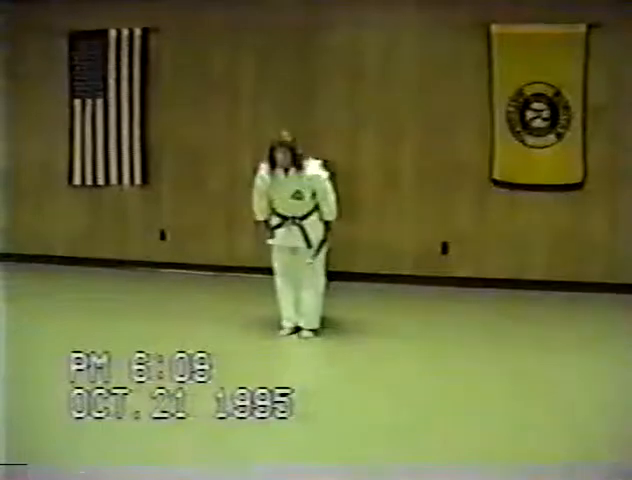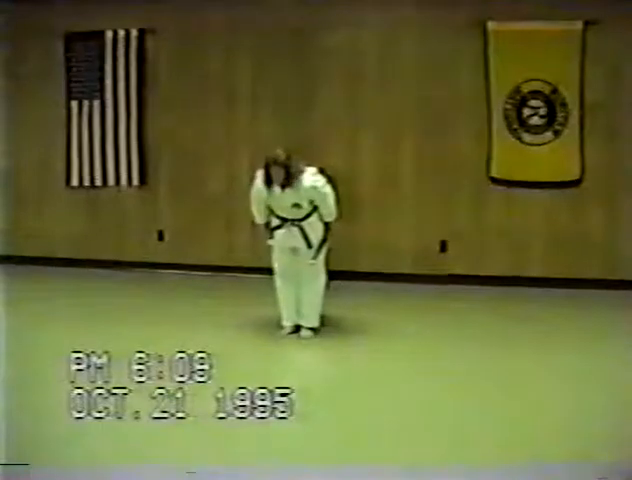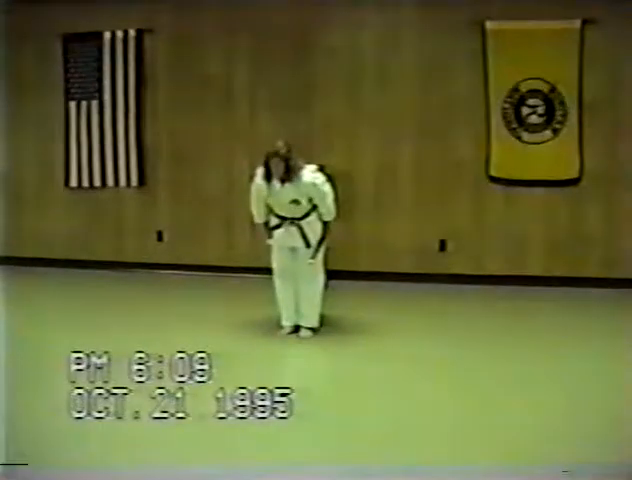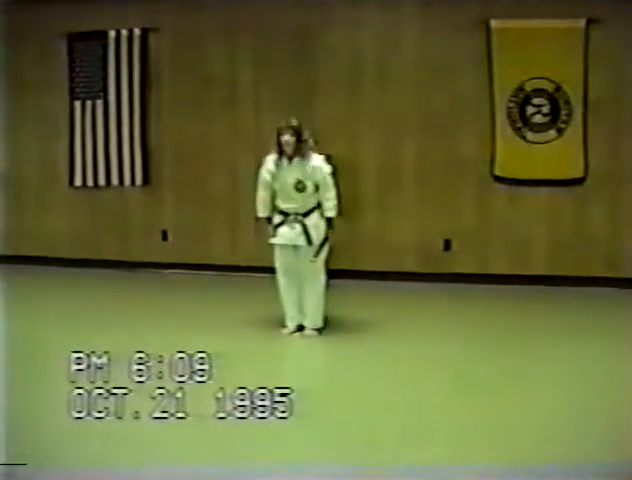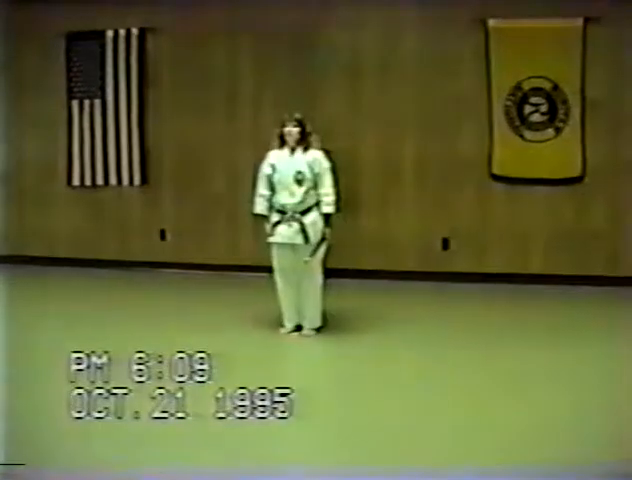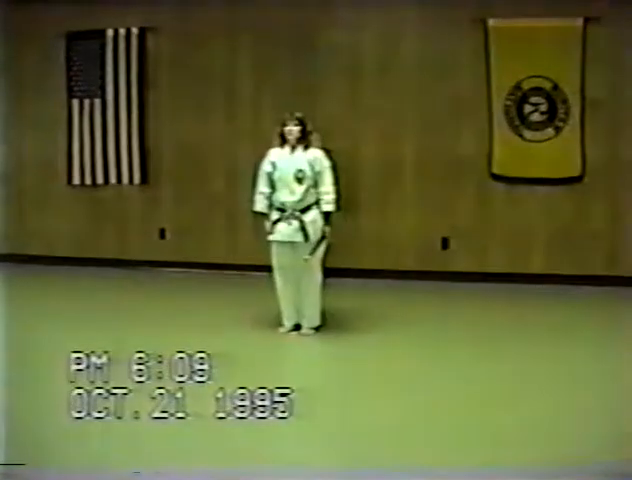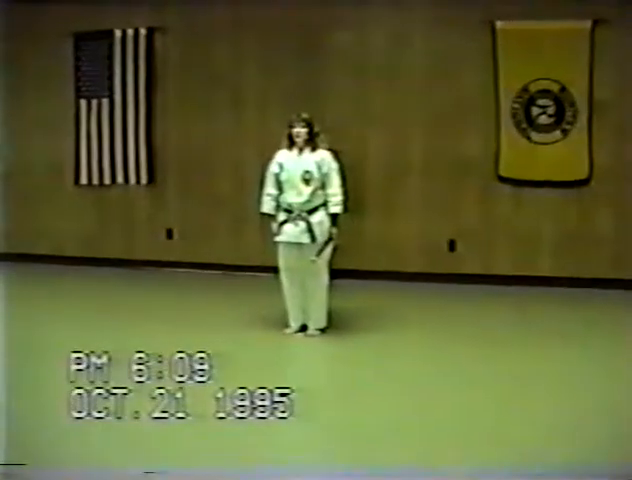
dt=0.3s
person 1, frame 1
left shoulder: (313, 171)
right shoulder: (265, 173)
left elbow: (327, 199)
right elbow: (260, 200)
left wrist: (327, 227)
right wrist: (266, 225)
left hip: (309, 225)
right hip: (282, 226)
left knee: (311, 274)
right knee: (283, 273)
left ankle: (309, 323)
right ankle: (289, 321)
person 1, frame 2
left shoulder: (309, 183)
right shoulder: (261, 185)
left elbow: (327, 202)
right elbow: (258, 206)
left wrist: (327, 226)
right wrist: (266, 227)
left hip: (310, 227)
right hip: (282, 228)
left knee: (311, 273)
right knee: (283, 273)
left ankle: (309, 322)
right ankle: (290, 321)
person 1, frame 3
left shoulder: (309, 179)
right shoulder: (261, 181)
left elbow: (326, 201)
right elbow: (258, 205)
left wrist: (325, 226)
right wrist: (265, 226)
left hip: (308, 226)
right hip: (281, 226)
left knee: (310, 273)
right knee: (282, 273)
left ankle: (309, 322)
right ankle: (289, 321)
person 1, frame 4
left shoulder: (315, 163)
right shoulder: (270, 162)
left elbow: (328, 195)
right elbow: (264, 194)
left wrist: (328, 224)
right wrist: (268, 222)
left hip: (311, 223)
right hip: (284, 223)
left knee: (313, 273)
right knee: (285, 272)
left ankle: (313, 322)
right ankle: (293, 320)
person 1, frame 5
left shoulder: (316, 157)
right shoulder: (272, 158)
left elbow: (326, 190)
right elbow: (263, 190)
left wrist: (326, 223)
right wrist: (266, 220)
left hip: (309, 221)
right hip: (281, 222)
left knee: (310, 272)
right knee: (283, 272)
left ankle: (311, 322)
right ankle: (291, 320)
person 1, frame 6
left shoulder: (316, 156)
right shoulder: (273, 155)
left elbow: (326, 189)
right elbow: (263, 188)
left wrist: (327, 220)
right wrist: (266, 218)
left hip: (308, 220)
right hip: (281, 220)
left knee: (309, 271)
right knee: (283, 270)
left ankle: (310, 321)
right ankle: (290, 320)
person 1, frame 7
left shoulder: (323, 157)
right shoulder: (280, 157)
left elbow: (334, 191)
right elbow: (271, 190)
left wrist: (333, 222)
right wrist: (273, 219)
left hip: (316, 221)
right hip: (288, 221)
left knee: (315, 272)
right knee: (289, 271)
left ankle: (316, 322)
right ankle: (295, 320)
